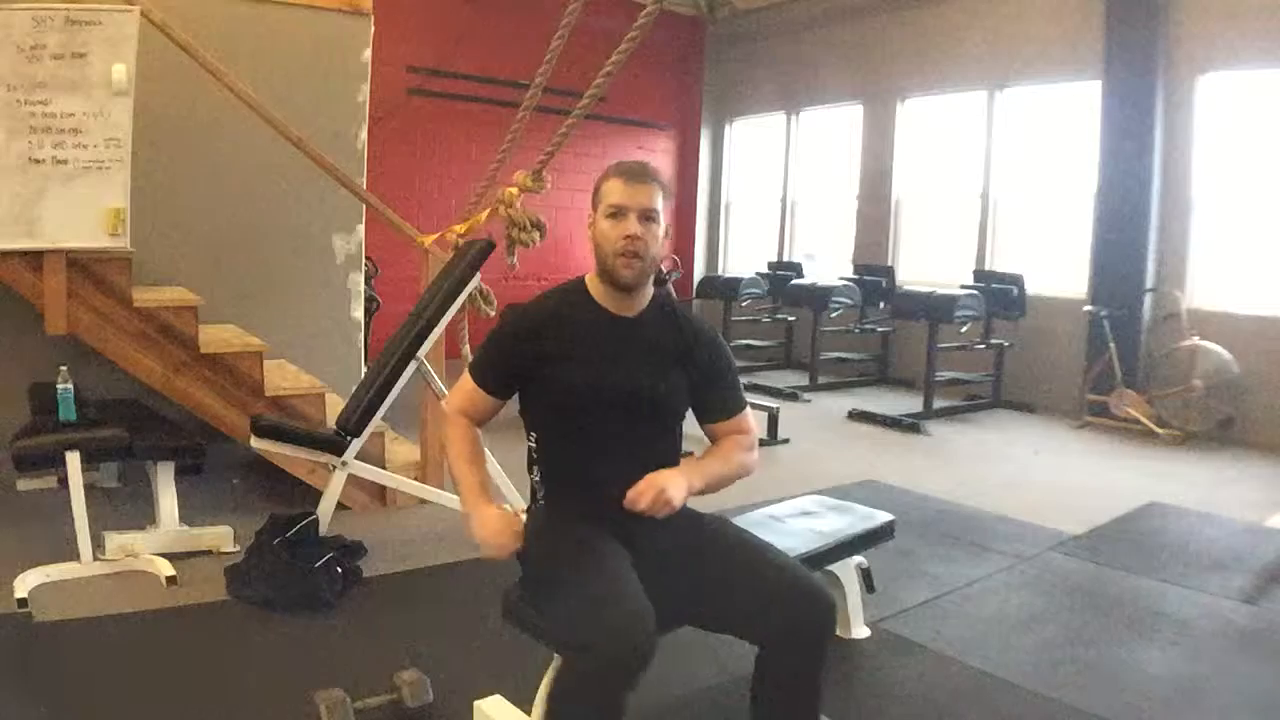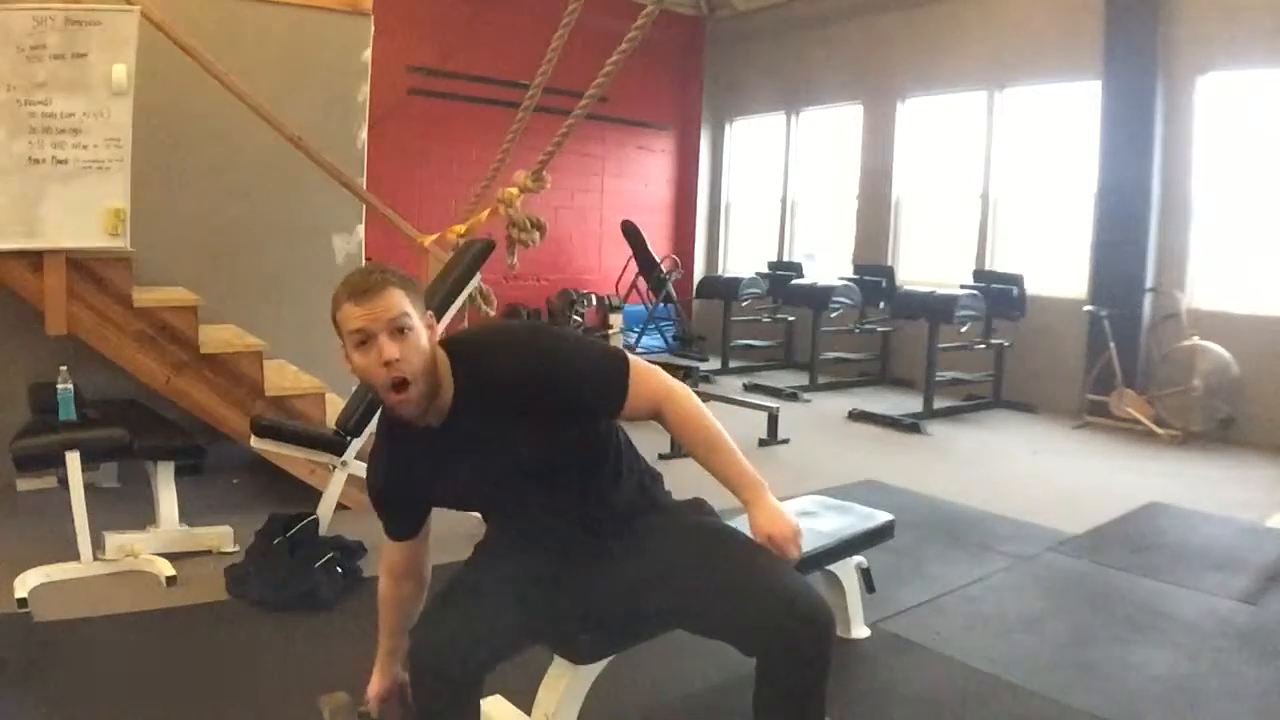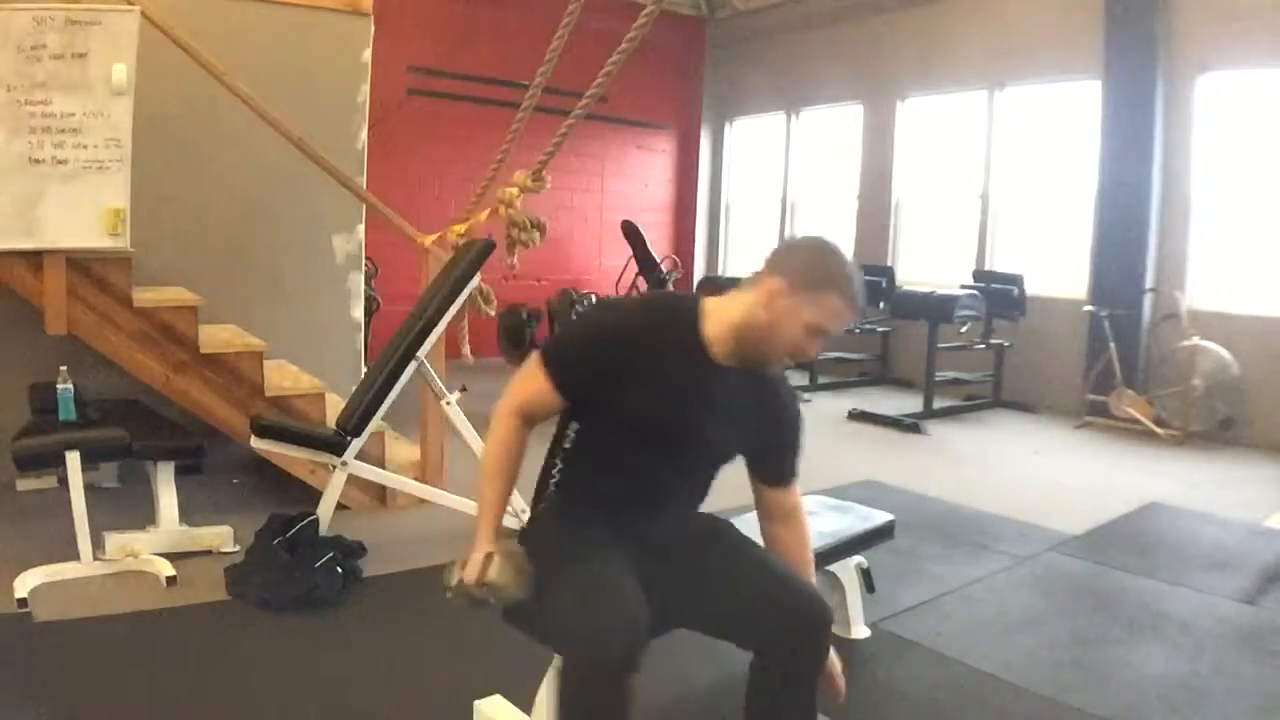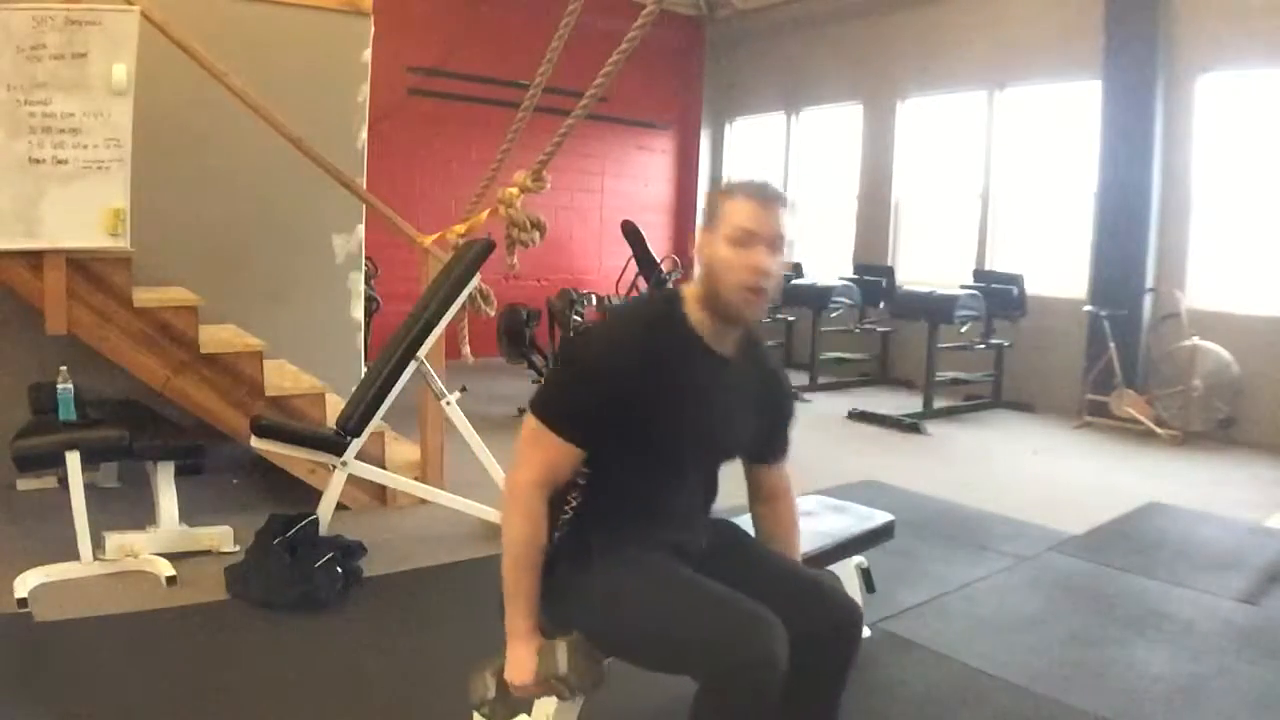
dt=1s
person 1, frame 1
left shoulder: (690, 338)
right shoulder: (536, 324)
left elbow: (742, 443)
right elbow: (459, 415)
left wrist: (687, 476)
right wrist: (480, 508)
left hip: (662, 523)
right hip: (568, 528)
left knee: (807, 608)
right knee: (623, 632)
person 1, frame 2
left shoulder: (522, 359)
right shoulder: (395, 456)
left elbow: (664, 396)
right elbow: (403, 572)
left wrist: (757, 497)
right wrist: (387, 664)
left hip: (639, 527)
right hip: (530, 556)
left knee: (802, 622)
right knee: (436, 655)
person 1, frame 3
left shoulder: (769, 398)
right shoulder: (630, 330)
left elbow: (782, 512)
right elbow: (516, 411)
left wrist: (806, 625)
right wrist: (487, 541)
left hip: (674, 535)
right hip: (577, 530)
left knee: (804, 622)
right knee: (609, 630)
person 1, frame 4
left shoulder: (765, 381)
right shoulder: (618, 343)
left elbow: (771, 493)
right elbow: (530, 482)
left wrist: (790, 596)
right wrist: (522, 634)
left hip: (688, 543)
right hip: (589, 560)
left knee: (831, 618)
right knee: (749, 646)
